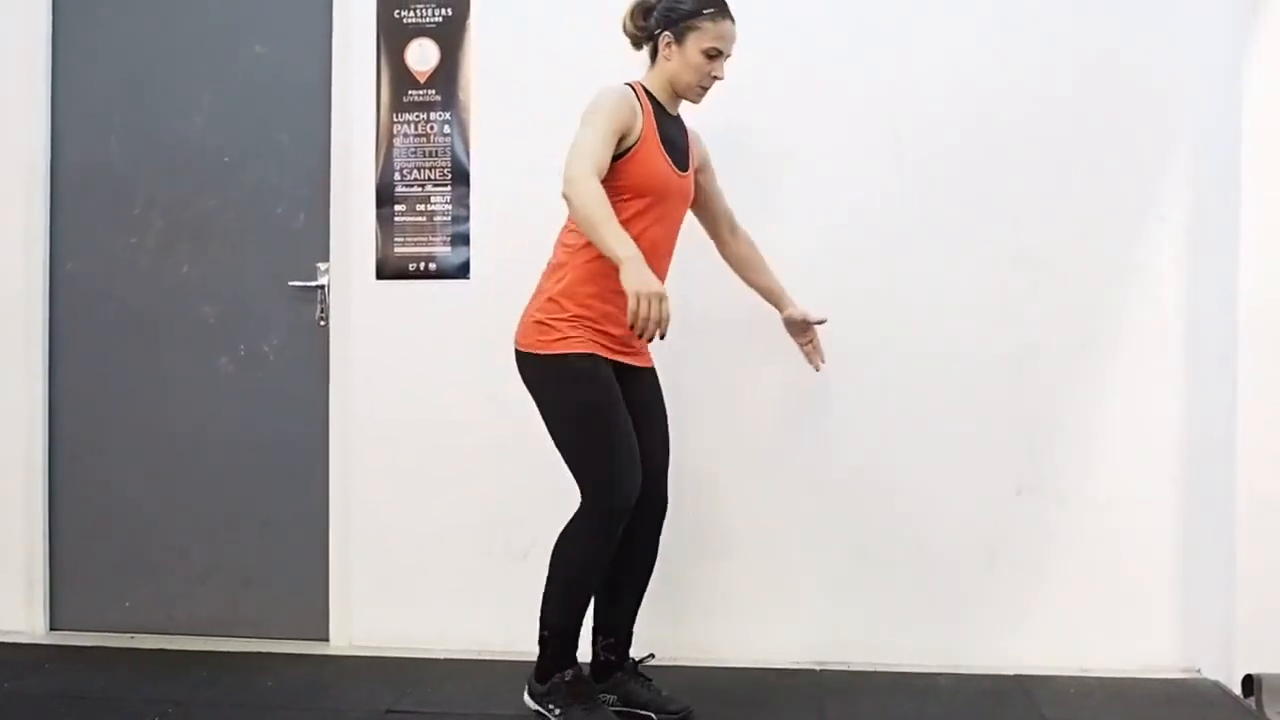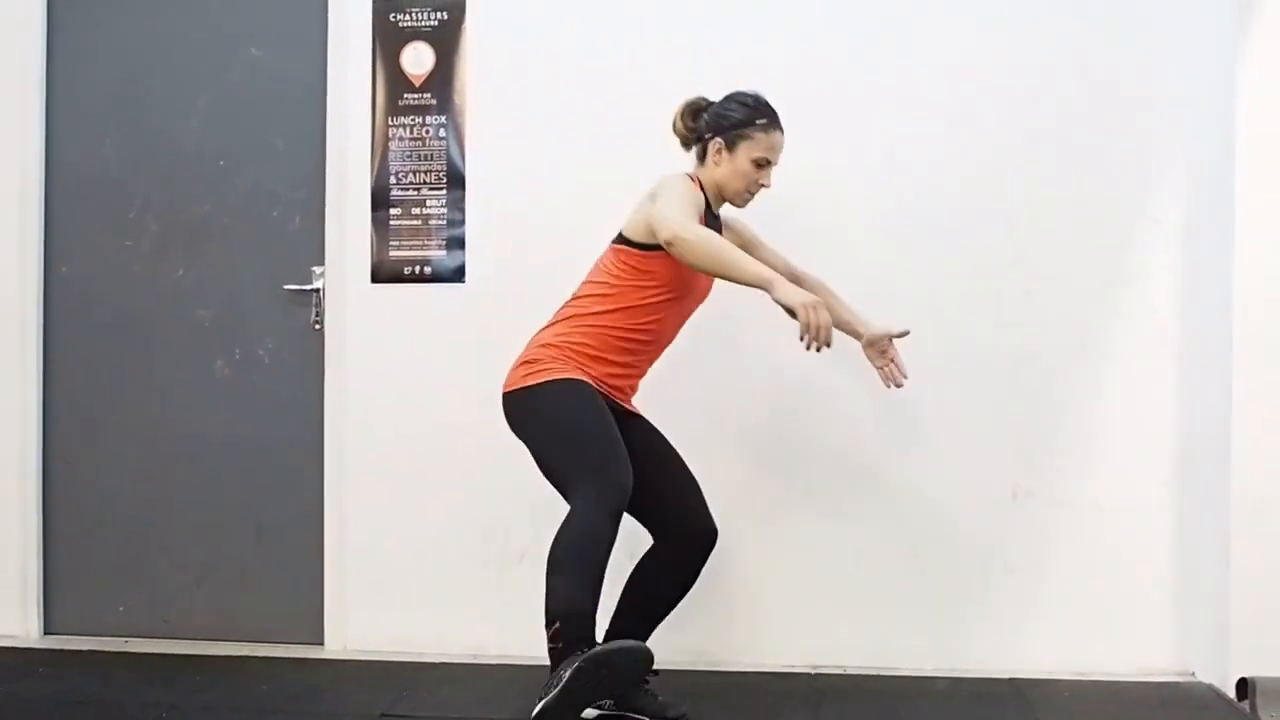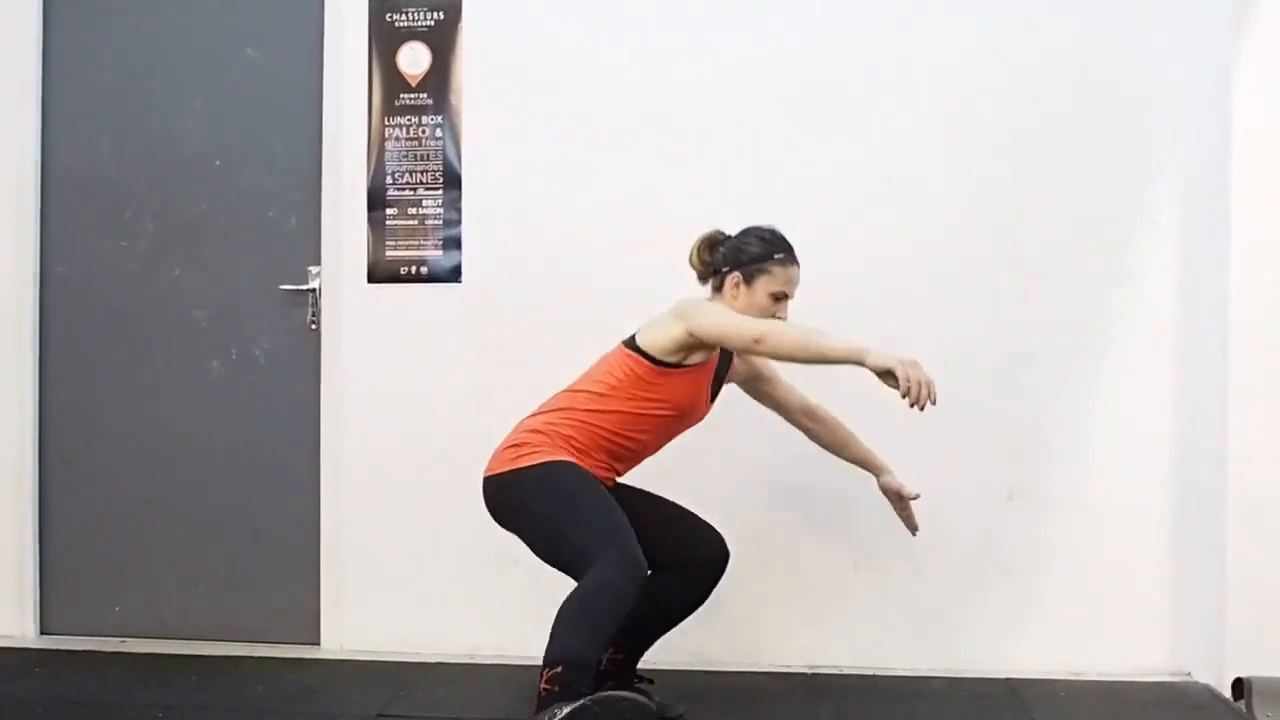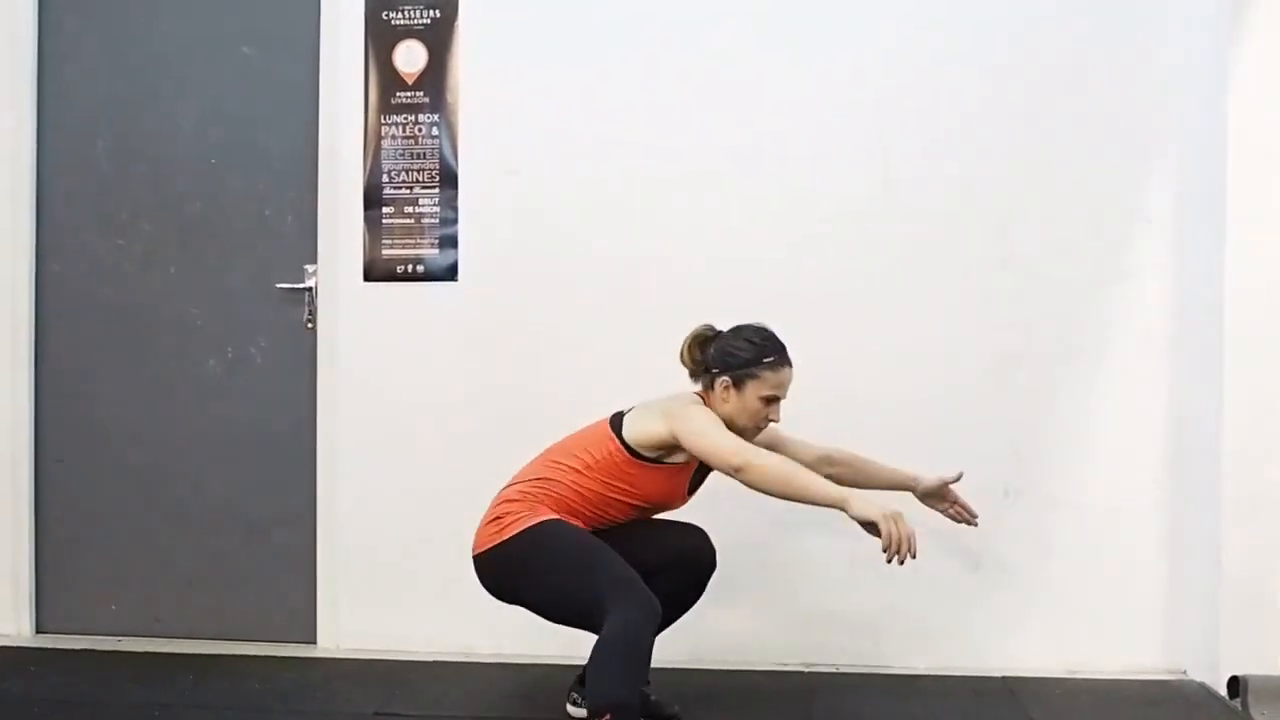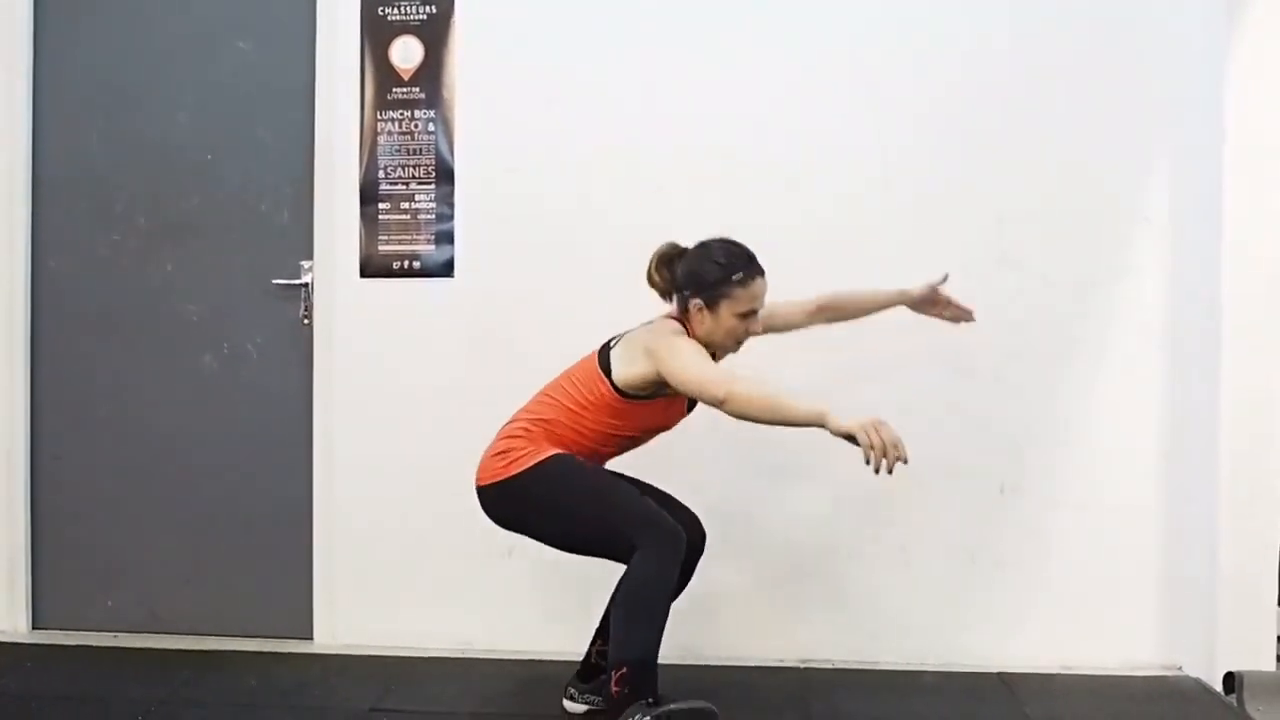
dt=0.4s
person 1, frame 1
left shoulder: (687, 145)
right shoulder: (619, 106)
left elbow: (727, 231)
right elbow: (578, 183)
left wrist: (786, 307)
right wrist: (632, 263)
left hip: (623, 350)
right hip: (562, 337)
left knee: (643, 506)
right knee: (611, 497)
person 1, frame 2
left shoulder: (716, 225)
right shoulder: (675, 193)
left elbow: (789, 271)
right elbow: (678, 238)
left wrist: (865, 331)
right wrist: (782, 287)
left hip: (603, 398)
right hip: (551, 378)
left knee: (691, 529)
right knee: (603, 493)
right ankle: (569, 665)
person 1, frame 3
left shoulder: (730, 358)
right shoulder: (697, 316)
left elbow: (803, 412)
right elbow: (759, 336)
left wrist: (880, 472)
right wrist: (867, 355)
left hip: (581, 477)
right hip: (528, 467)
left knee: (702, 556)
right knee: (619, 563)
left ankle: (611, 676)
person 1, frame 4
left shoulder: (724, 425)
right shoulder: (686, 414)
left elbow: (820, 459)
right elbow: (746, 466)
left wrist: (915, 484)
right wrist: (851, 503)
left hip: (563, 530)
right hip: (514, 534)
left knee: (690, 553)
right knee: (633, 606)
person 1, frame 5
left shoulder: (700, 332)
right shoulder: (668, 344)
left elbow: (812, 311)
right elbow: (729, 395)
left wrist: (907, 298)
right wrist: (831, 419)
left hip: (561, 462)
right hip: (518, 469)
left knee: (681, 539)
right knee: (659, 540)
left ankle: (597, 679)
